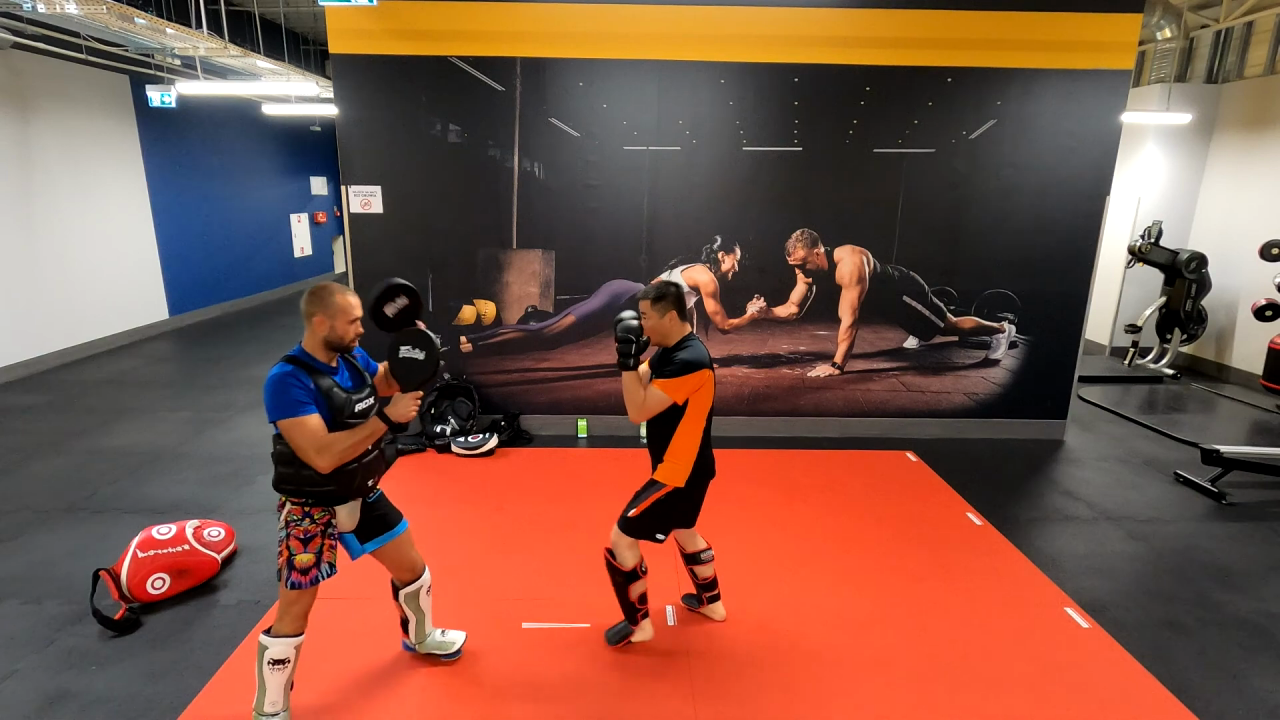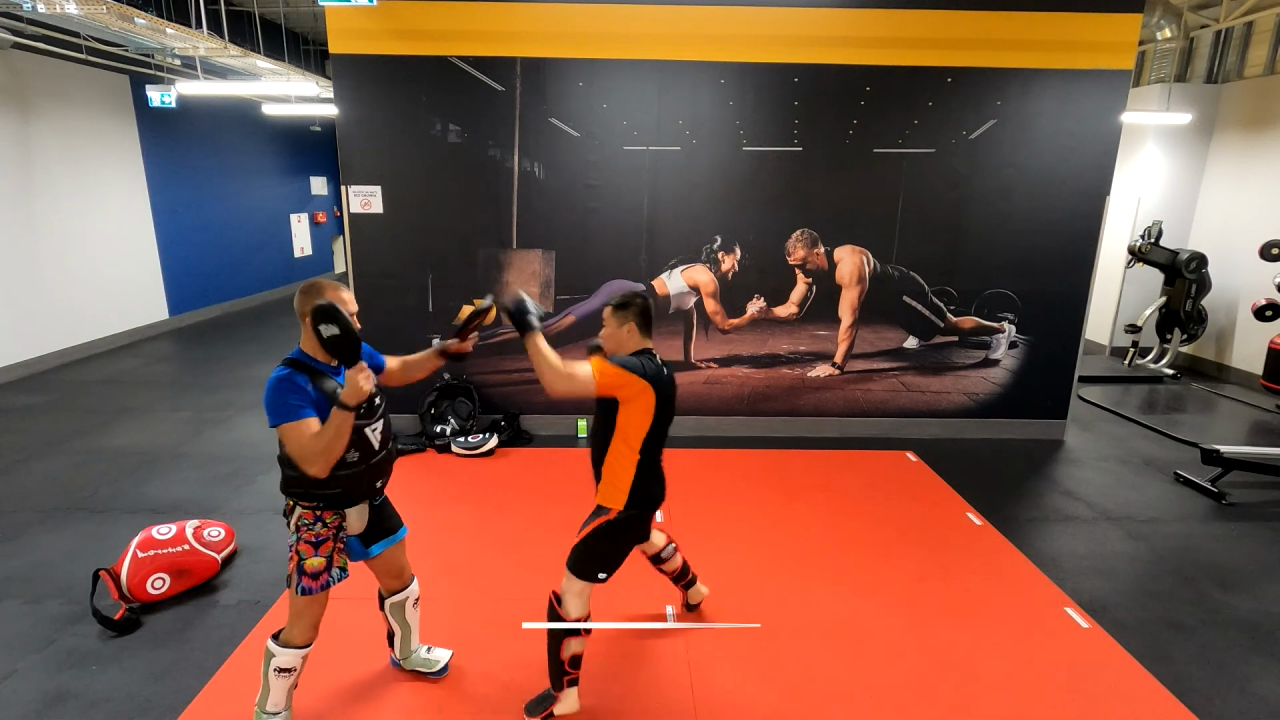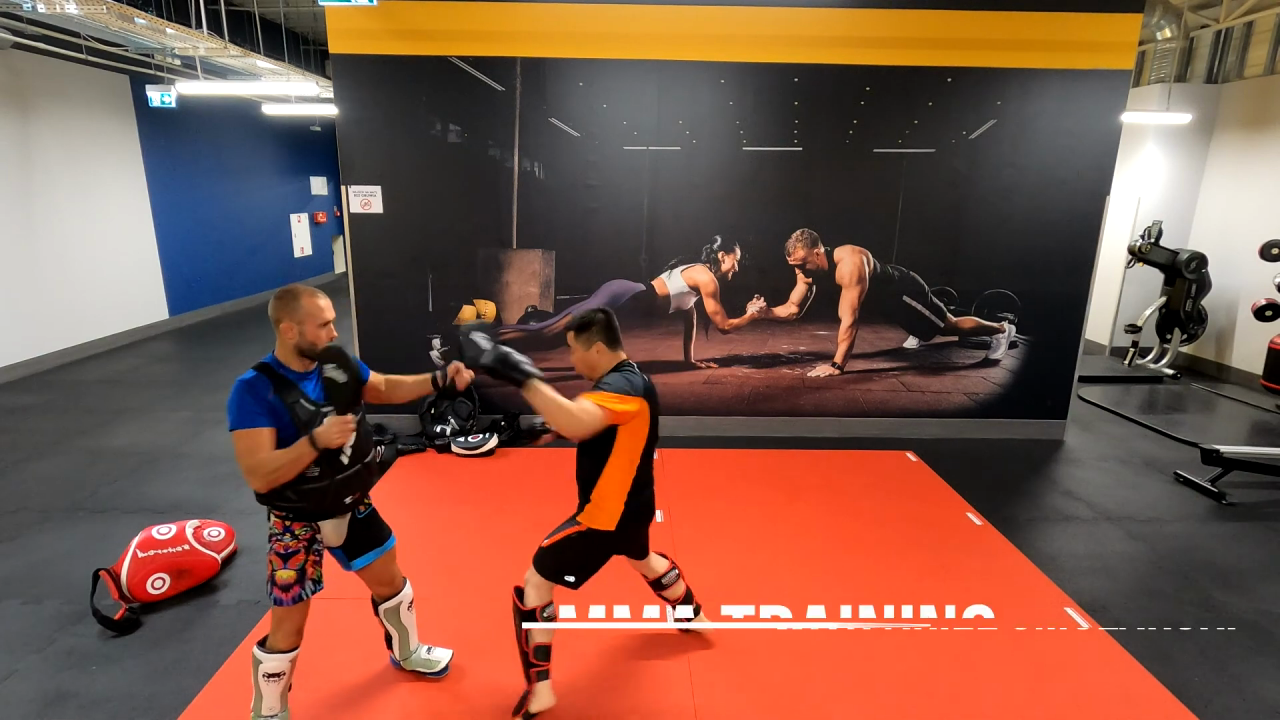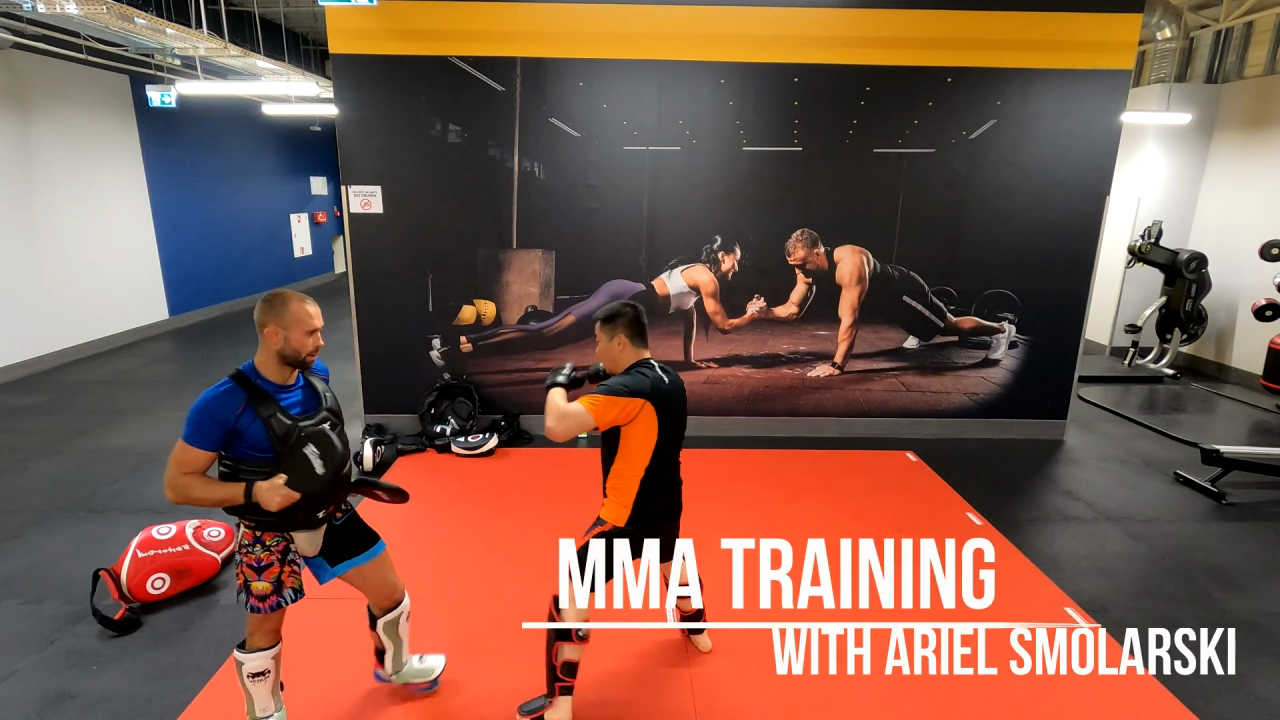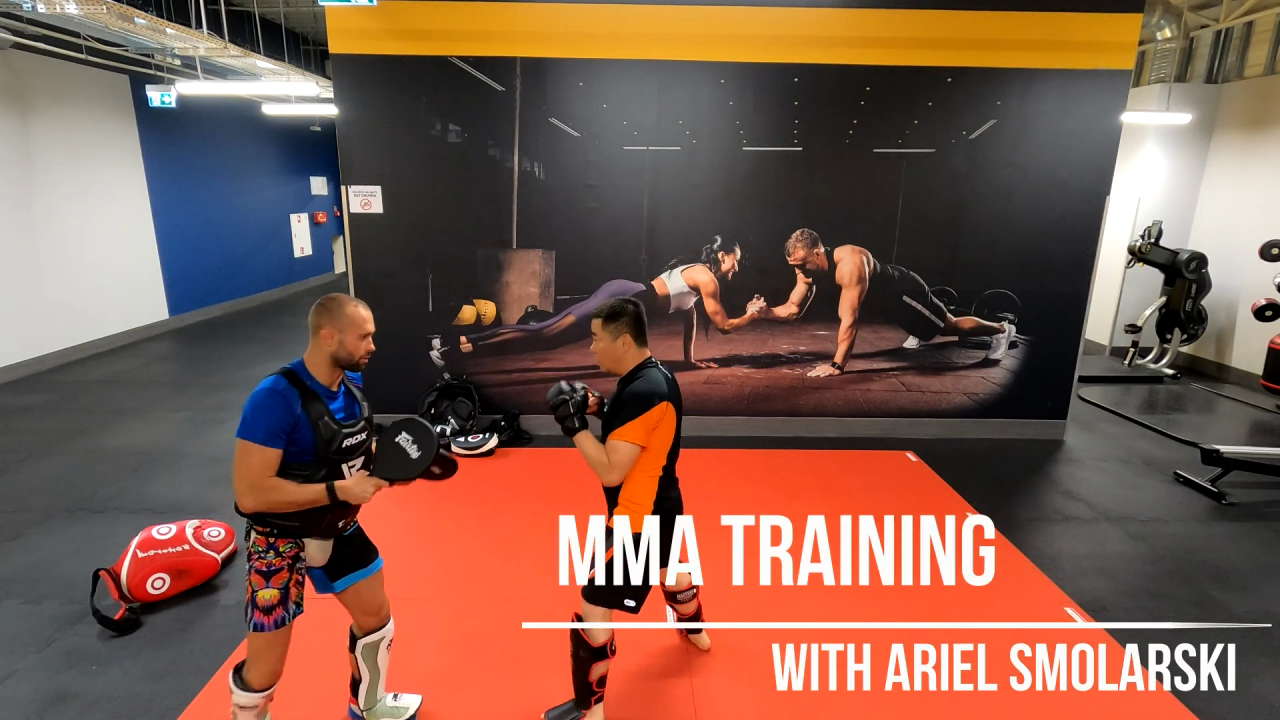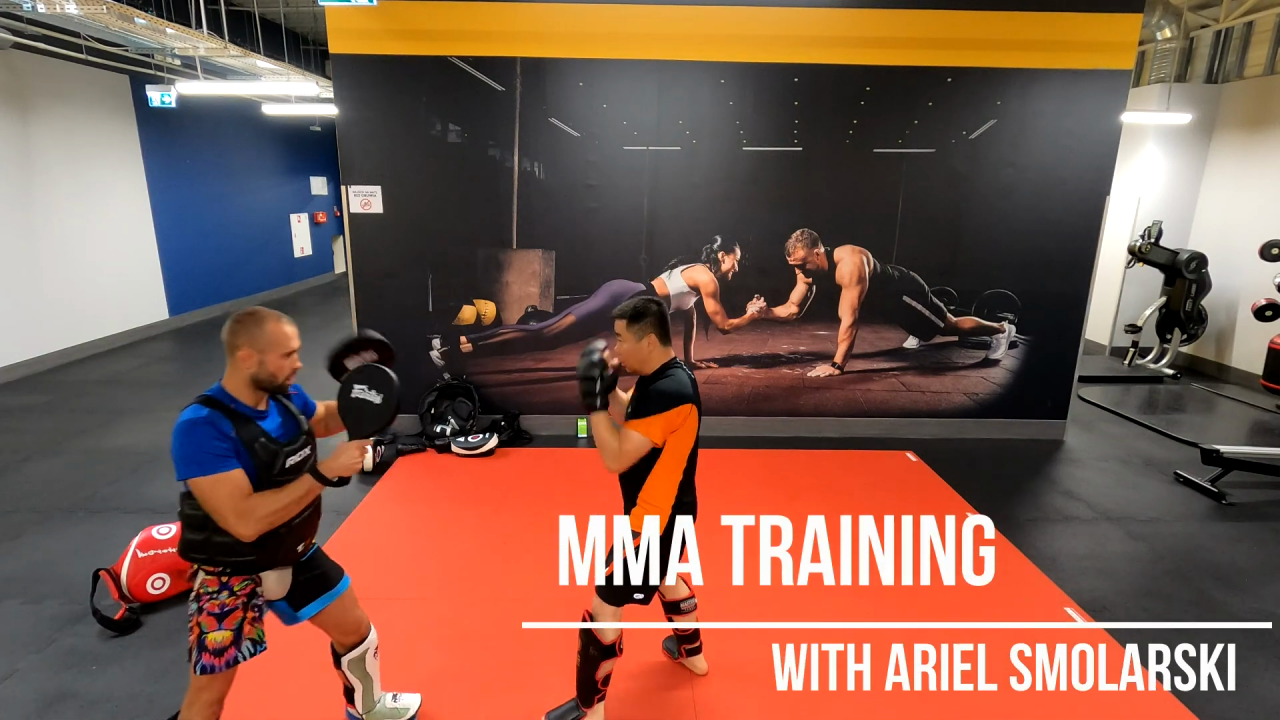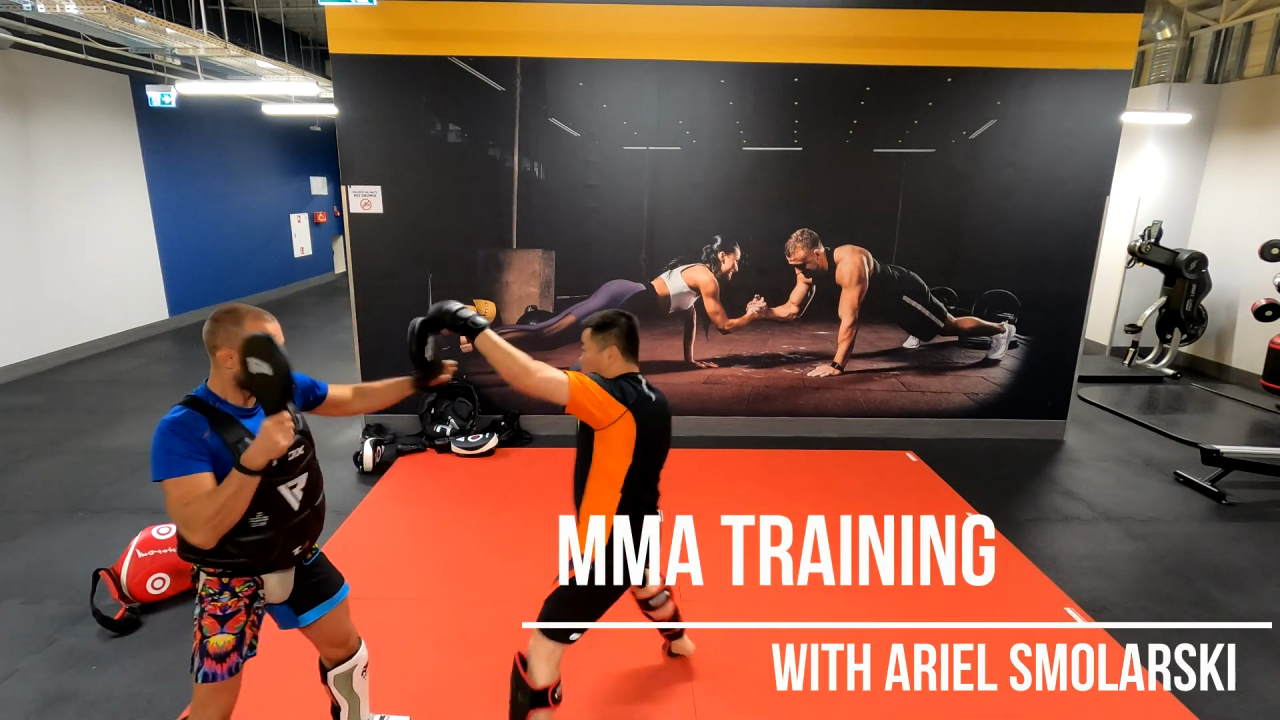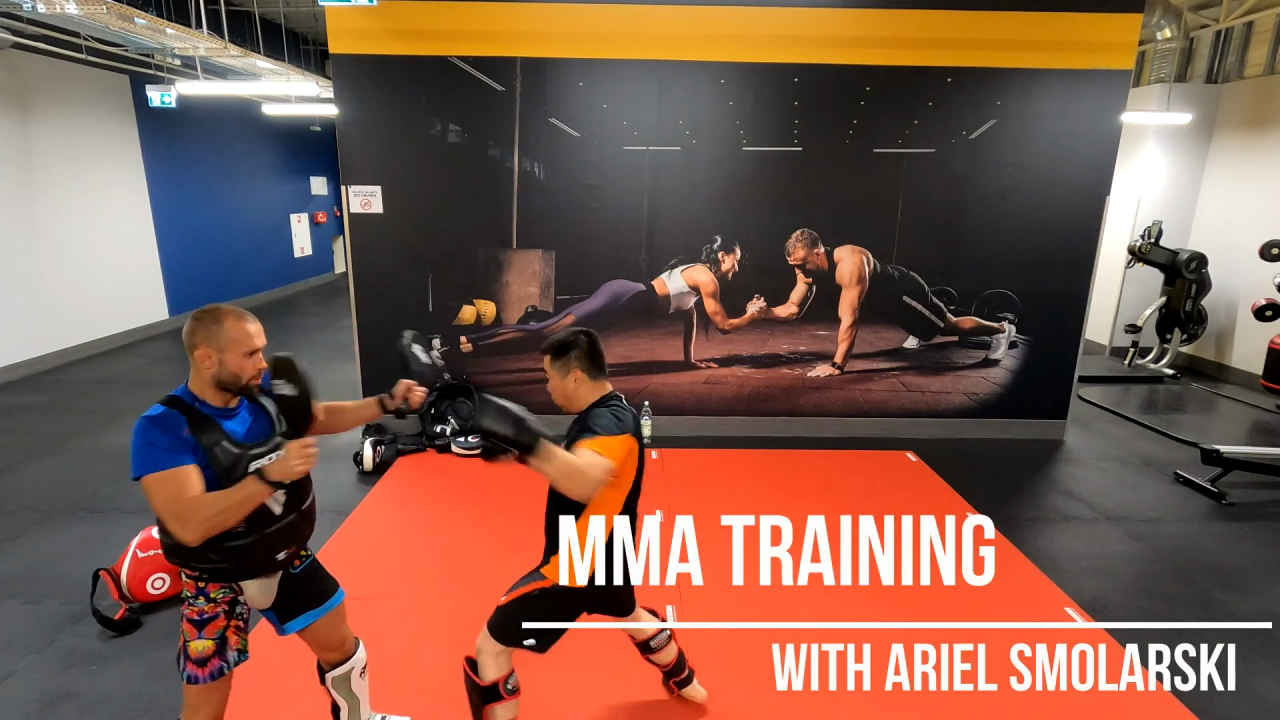
dt=0.4s
person 1, frame 1
left shoulder: (352, 357)
right shoulder: (287, 381)
left elbow: (390, 383)
right elbow: (324, 457)
right wrist: (389, 416)
left hip: (362, 495)
right hip: (312, 511)
left knee: (410, 566)
right knee: (293, 615)
left ankle: (423, 635)
person 1, frame 2
left shoulder: (352, 354)
right shoulder: (287, 384)
left elbow: (401, 369)
right elbow: (317, 463)
left wrist: (445, 349)
right wrist: (345, 407)
left hip: (367, 500)
right hip: (321, 515)
left knee: (399, 578)
right knee: (303, 625)
left ankle: (407, 652)
person 1, frame 3
left shoulder: (337, 362)
right shoulder: (253, 391)
left elbow: (384, 389)
right elbow: (258, 476)
left wrist: (440, 379)
right wrist: (316, 440)
left hip: (353, 507)
right hip: (297, 524)
left knee: (389, 582)
right knee: (286, 632)
left ankle: (406, 652)
person 1, frame 4
left shoulder: (315, 375)
right shoulder: (223, 403)
right elbow: (177, 485)
left wrist: (345, 472)
right wrist: (253, 491)
left hip: (330, 515)
right hip: (270, 534)
left knee: (389, 591)
right knee: (264, 633)
left ankle: (395, 665)
person 1, frame 5
left shoulder: (349, 382)
right shoulder: (274, 399)
right elbow: (249, 493)
right wrist: (338, 490)
left hip: (337, 530)
right hip: (279, 542)
left knee: (375, 615)
right knee: (265, 666)
person 1, frame 6
left shoulder: (283, 394)
right shoulder: (201, 428)
left elbow: (327, 421)
right elbow: (247, 522)
right wrist: (326, 471)
left hip: (294, 556)
right hip: (230, 576)
left knee: (355, 629)
person 1, frame 7
right shoulder: (181, 430)
left elbow: (353, 398)
right elbow: (201, 532)
left wrist: (418, 380)
right wrist: (252, 462)
left hip: (297, 558)
right hip: (234, 580)
left knee: (342, 645)
person 1, frame 8
left shoulder: (263, 390)
right shoulder: (160, 428)
left elbow: (320, 417)
right elbow: (189, 527)
left wrist: (386, 404)
right wrist: (268, 475)
left hip: (287, 562)
right hip: (216, 583)
left knee: (340, 647)
person 2, frame 1
left shoulder: (689, 362)
right shoulder: (673, 351)
left elbow: (637, 412)
right elbow: (644, 384)
left wrist: (627, 356)
right wrist: (631, 353)
left hip: (678, 474)
right hip: (692, 467)
left knee: (621, 540)
right knee: (683, 530)
left ankle: (637, 622)
right ankle: (709, 598)
person 2, frame 2
left shoulder: (636, 373)
right shoulder: (658, 369)
left elbow: (559, 383)
left wrist: (530, 326)
left hip: (622, 500)
right hip: (647, 490)
left knee: (571, 589)
right knee: (645, 540)
right ankle: (691, 590)
person 2, frame 3
left shoulder: (628, 388)
right shoulder: (619, 381)
left elbow: (577, 423)
right elbow: (586, 431)
left wrist: (524, 374)
right wrist: (549, 430)
left hip: (606, 518)
right hip: (633, 509)
left knee: (532, 585)
right knee: (644, 557)
right ankle: (692, 614)
person 2, frame 4
left shoulder: (627, 387)
right shoulder: (669, 379)
left elbow: (556, 428)
left wrist: (558, 384)
left hip: (626, 516)
right hip: (666, 507)
left knee: (571, 597)
right knee: (670, 562)
right ankle: (697, 631)
person 2, frame 5
left shoulder: (643, 392)
right shoulder: (653, 377)
left elbow: (611, 472)
left wrist: (573, 423)
right wrist: (599, 412)
left hip: (639, 518)
right hip: (660, 508)
left knee: (593, 609)
right knee: (668, 570)
right ankle: (696, 632)
person 2, frame 6
left shoulder: (669, 392)
right shoulder: (663, 375)
left elbow: (614, 459)
right elbow: (626, 413)
left wrist: (594, 393)
right wrist: (606, 384)
left hip: (654, 518)
right hip: (670, 511)
left knee: (602, 607)
right knee: (666, 577)
right ankle: (691, 651)
person 2, frame 7
left shoulder: (612, 396)
right shoulder: (655, 400)
left elbow: (530, 377)
left wrist: (473, 325)
left hip: (607, 546)
right hip: (640, 533)
left knee: (540, 653)
right knee: (644, 580)
right ankle: (677, 640)
person 2, frame 8
left shoulder: (607, 424)
right shoulder: (611, 412)
left elbow: (586, 483)
left wrist: (534, 443)
right wrist: (531, 444)
left hip: (574, 572)
right hip: (611, 563)
left knee: (487, 653)
right knee: (629, 615)
right ankle: (685, 682)
person 3, frame 1
left shoulder: (696, 273)
right shoulder: (707, 277)
left elbow: (685, 313)
right elbow: (723, 325)
right wrist: (753, 313)
left hip: (621, 296)
right hip: (621, 300)
left knee: (546, 334)
right knee: (546, 336)
left ankle: (466, 341)
right ankle: (460, 348)
person 3, frame 2
left shoulder: (695, 272)
right shoulder: (707, 278)
left elbow: (689, 316)
right elbow: (724, 324)
left wrist: (690, 359)
right wrist: (751, 315)
left hip: (623, 295)
right hip: (621, 299)
left knee: (547, 332)
right knee: (545, 333)
person 3, frame 3
left shoulder: (696, 271)
right shoulder: (707, 278)
left elbow: (689, 315)
right elbow: (723, 325)
left wrist: (690, 358)
right wrist: (752, 313)
left hip: (623, 295)
right hip: (623, 300)
left knee: (552, 331)
right knee: (549, 333)
person 3, frame 4
left shoulder: (695, 272)
right shoulder: (707, 278)
left elbow: (690, 315)
right elbow: (724, 325)
left wrist: (691, 358)
right wrist: (752, 314)
left hip: (621, 297)
right hip: (622, 300)
left knee: (545, 334)
right knee: (545, 336)
left ankle: (460, 342)
right ankle: (457, 348)
person 3, frame 5
left shoulder: (694, 272)
right shoulder: (707, 278)
left elbow: (690, 316)
right elbow: (724, 325)
left wrist: (690, 359)
right wrist: (751, 314)
left hip: (621, 296)
right hip: (622, 300)
left knee: (545, 333)
right knee: (545, 336)
left ankle: (459, 343)
right ankle: (458, 347)
person 3, frame 6
left shoulder: (695, 272)
right shoulder: (707, 278)
left elbow: (689, 316)
right elbow: (724, 325)
left wrist: (689, 358)
right wrist: (751, 315)
left hip: (622, 296)
right hip: (623, 300)
left knee: (544, 333)
right knee: (545, 336)
left ankle: (459, 342)
right ankle: (457, 347)
person 3, frame 7
left shoulder: (698, 273)
right shoulder: (707, 278)
left elbow: (690, 315)
right elbow: (724, 325)
left wrist: (690, 359)
right wrist: (752, 314)
left hip: (624, 295)
right hip: (623, 300)
left knee: (549, 333)
right knee: (548, 335)
left ankle: (467, 341)
right ankle: (464, 345)
person 3, frame 8
left shoulder: (695, 272)
right shoulder: (707, 278)
left elbow: (689, 315)
right elbow: (723, 325)
left wrist: (690, 358)
right wrist: (751, 315)
left hip: (622, 294)
right hip: (624, 298)
left knee: (544, 331)
right knee: (546, 335)
left ankle: (459, 344)
right ankle: (460, 345)
person 4, frame 1
left shoulder: (849, 264)
right shoulder: (808, 268)
left elbow: (850, 319)
right elbow: (793, 308)
left wrist: (837, 365)
right wrist: (765, 312)
left hip: (904, 289)
right hip: (885, 293)
left knee: (949, 326)
left ankle: (1001, 330)
right ankle: (919, 333)
person 4, frame 2
left shoulder: (849, 264)
right shoulder: (808, 268)
left elbow: (849, 319)
right elbow: (793, 309)
left wrist: (837, 365)
right wrist: (765, 312)
left hip: (904, 290)
right hip: (886, 293)
left knee: (949, 326)
left ankle: (1001, 330)
right ankle: (919, 334)
person 4, frame 3
left shoulder: (849, 264)
right shoulder: (808, 267)
left elbow: (849, 319)
right elbow: (793, 309)
left wrist: (837, 365)
right wrist: (765, 312)
left hip: (904, 290)
right hip: (884, 293)
left knee: (949, 326)
left ankle: (1001, 330)
right ankle: (918, 334)
person 4, frame 4
left shoulder: (849, 264)
right shoulder: (808, 268)
left elbow: (849, 319)
right elbow: (793, 309)
left wrist: (837, 365)
right wrist: (764, 312)
left hip: (903, 290)
right hip: (886, 293)
left knee: (949, 326)
left ankle: (1001, 330)
right ankle: (919, 333)
person 4, frame 5
left shoulder: (849, 264)
right shoulder: (808, 267)
left elbow: (849, 319)
right elbow: (793, 309)
left wrist: (837, 365)
right wrist: (764, 313)
left hip: (904, 290)
right hip: (886, 293)
left knee: (949, 326)
left ankle: (1001, 330)
right ankle: (919, 334)
person 4, frame 6
left shoulder: (849, 264)
right shoulder: (808, 268)
left elbow: (849, 319)
right elbow: (793, 309)
left wrist: (837, 365)
right wrist: (764, 312)
left hip: (904, 290)
right hip: (886, 294)
left knee: (949, 326)
left ankle: (1001, 330)
right ankle: (919, 333)
person 4, frame 7
left shoulder: (849, 264)
right shoulder: (808, 268)
left elbow: (849, 319)
right elbow: (793, 309)
left wrist: (837, 365)
right wrist: (764, 312)
left hip: (904, 290)
right hip: (886, 294)
left knee: (948, 327)
left ankle: (1001, 330)
right ankle: (918, 334)
person 4, frame 8
left shoulder: (849, 264)
right shoulder: (808, 268)
left elbow: (849, 319)
right elbow: (793, 309)
left wrist: (837, 365)
right wrist: (764, 312)
left hip: (904, 290)
right hip: (886, 294)
left knee: (949, 326)
left ankle: (1001, 330)
right ankle: (919, 334)
